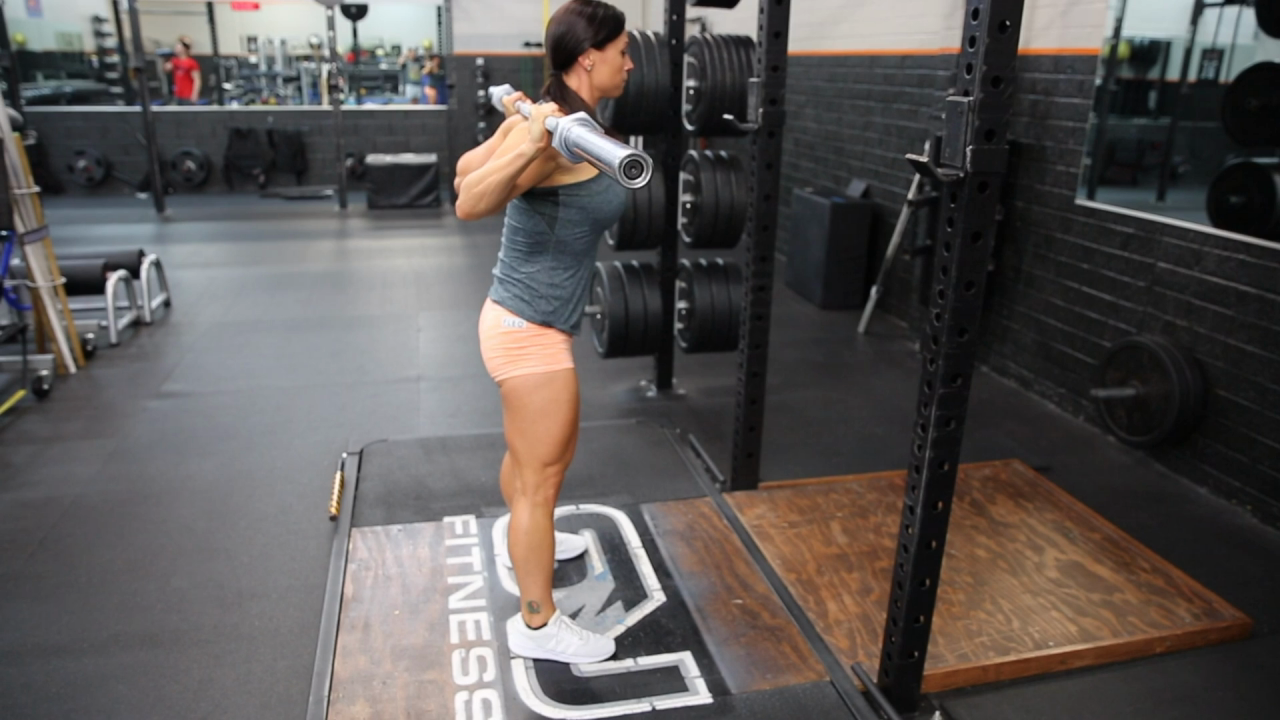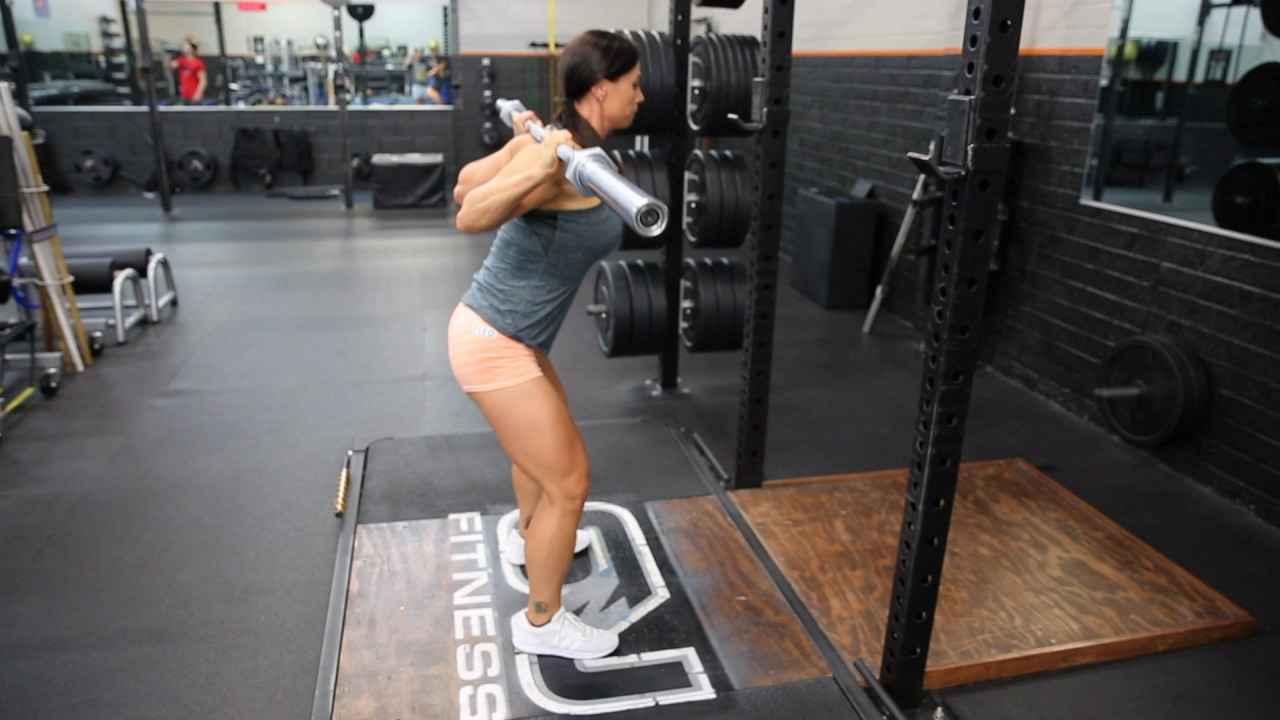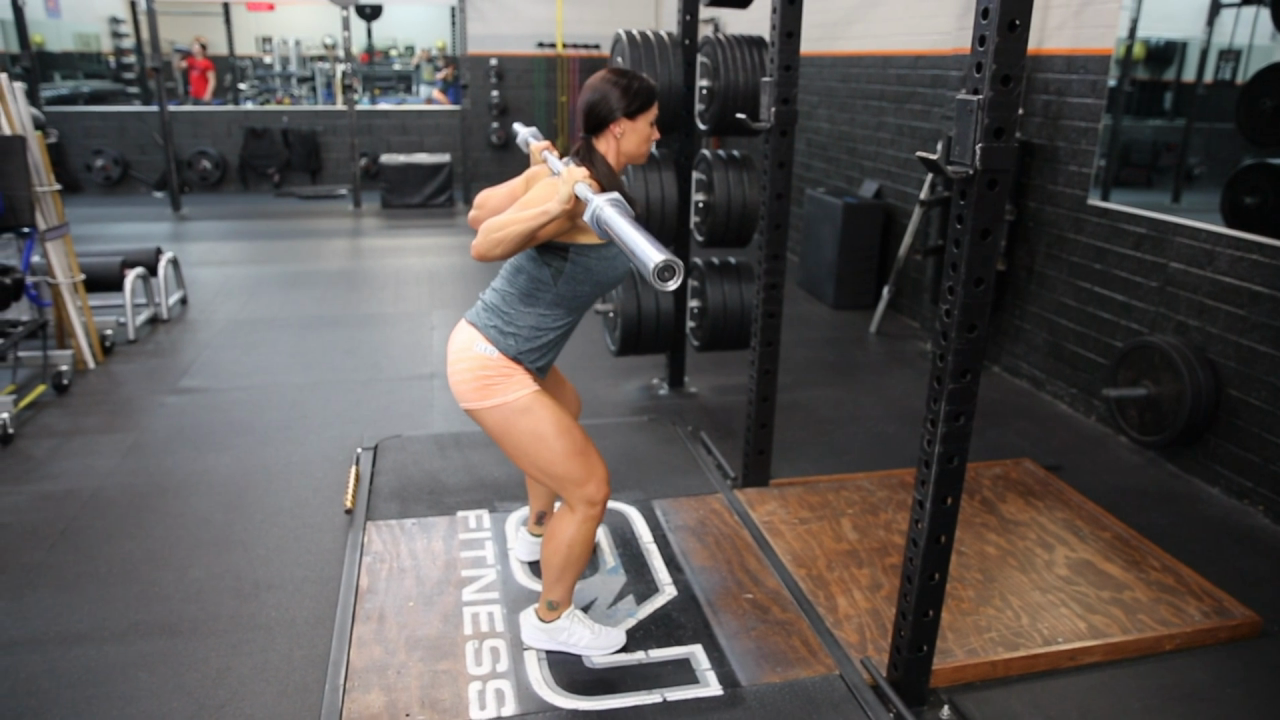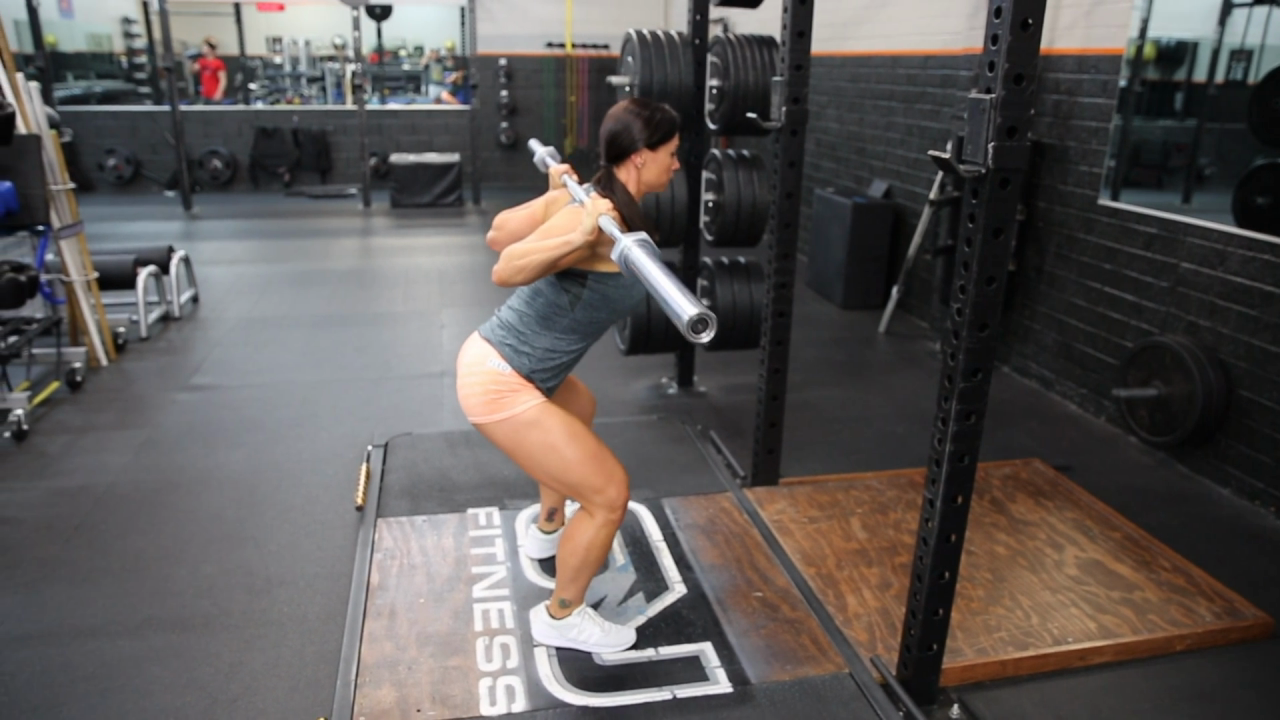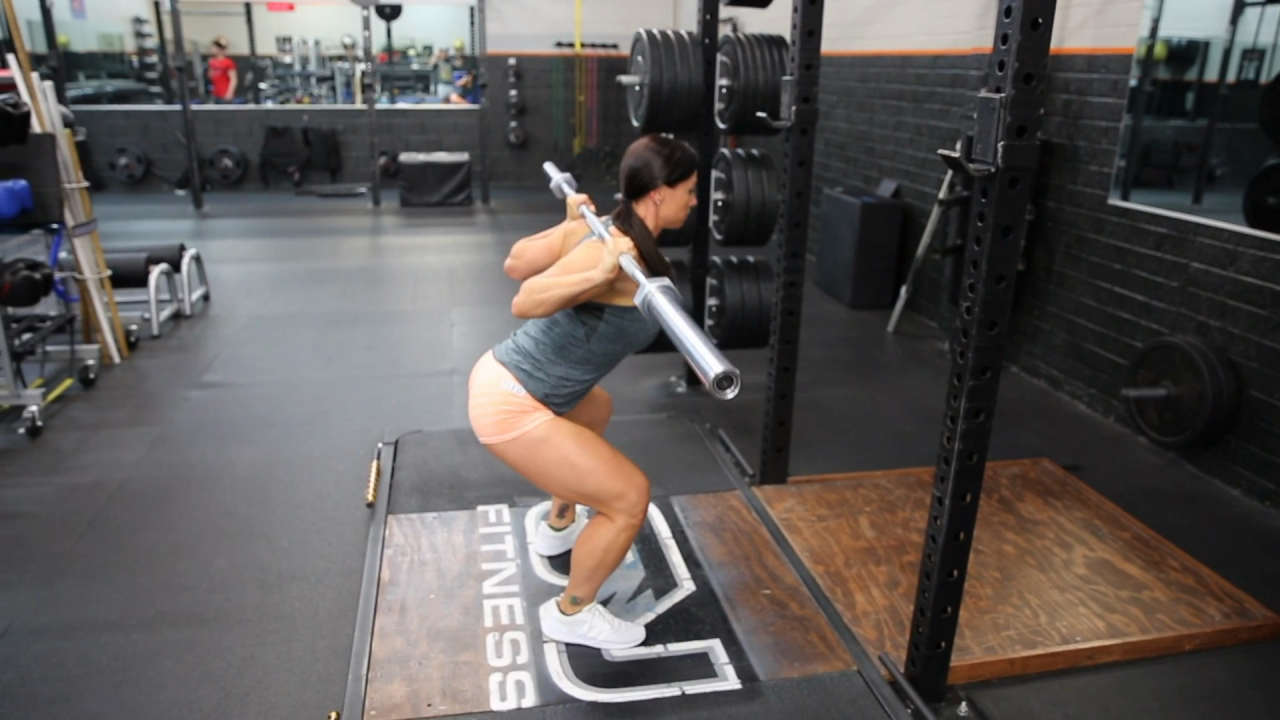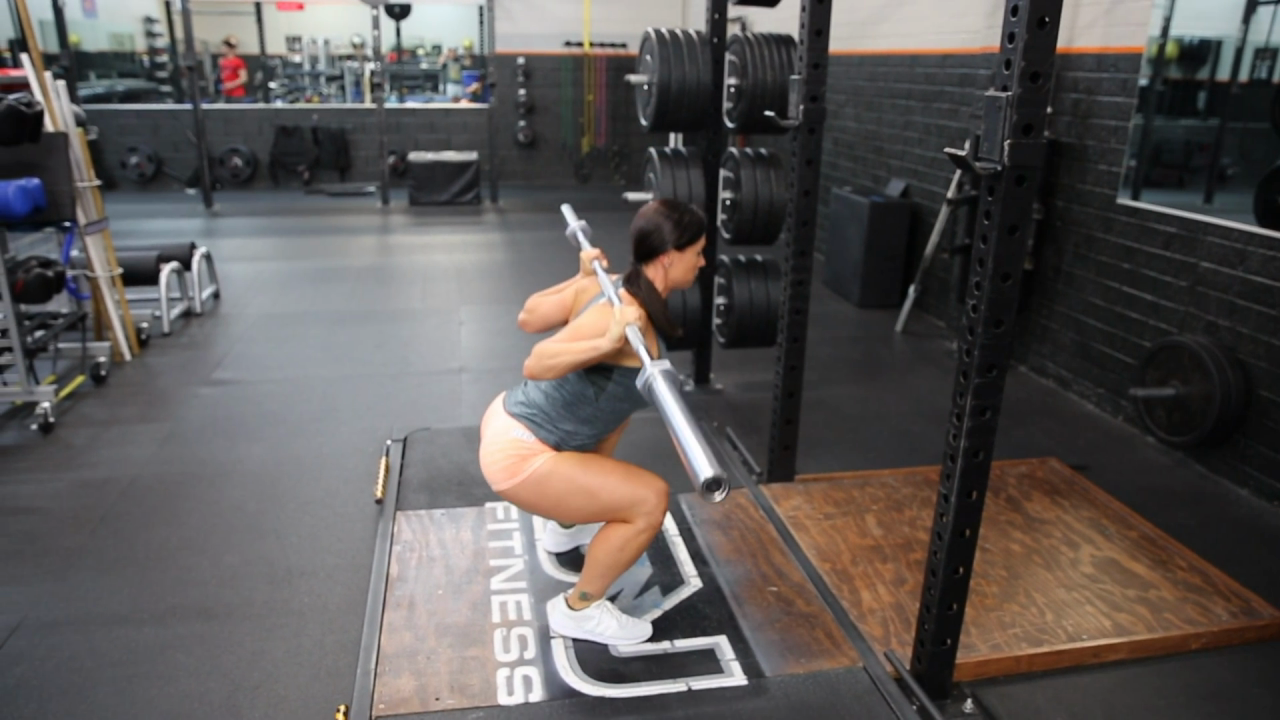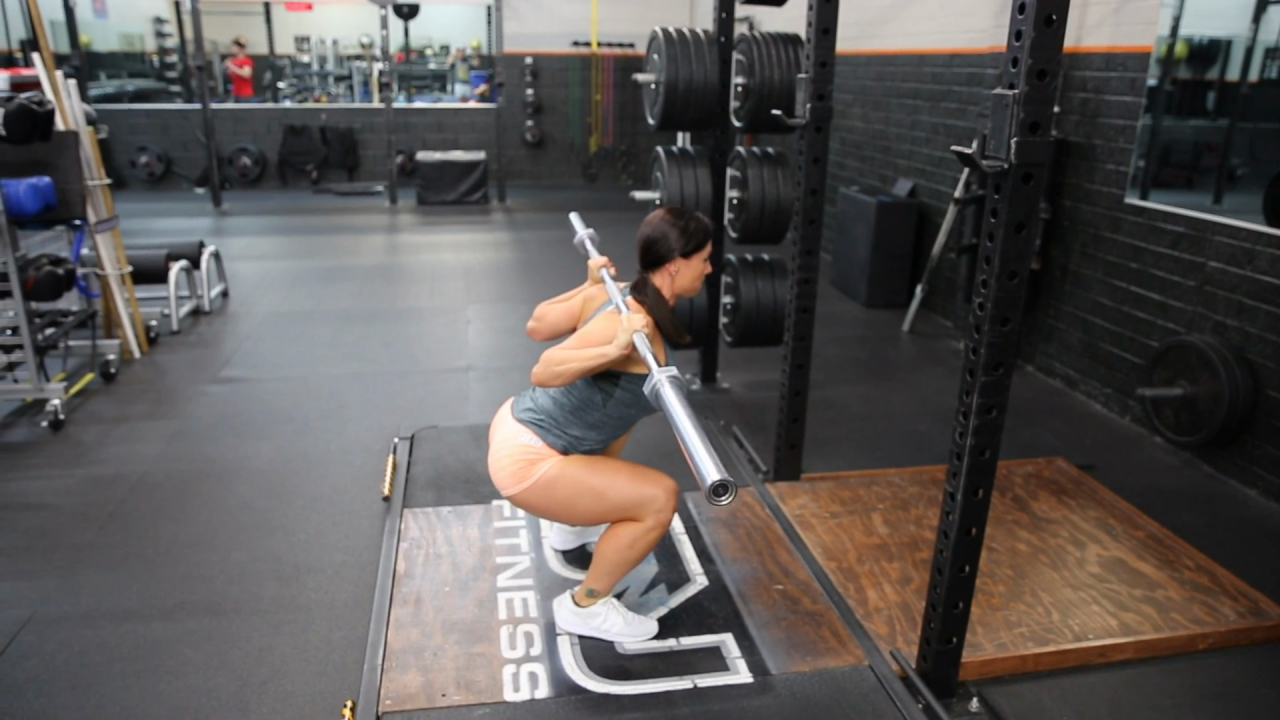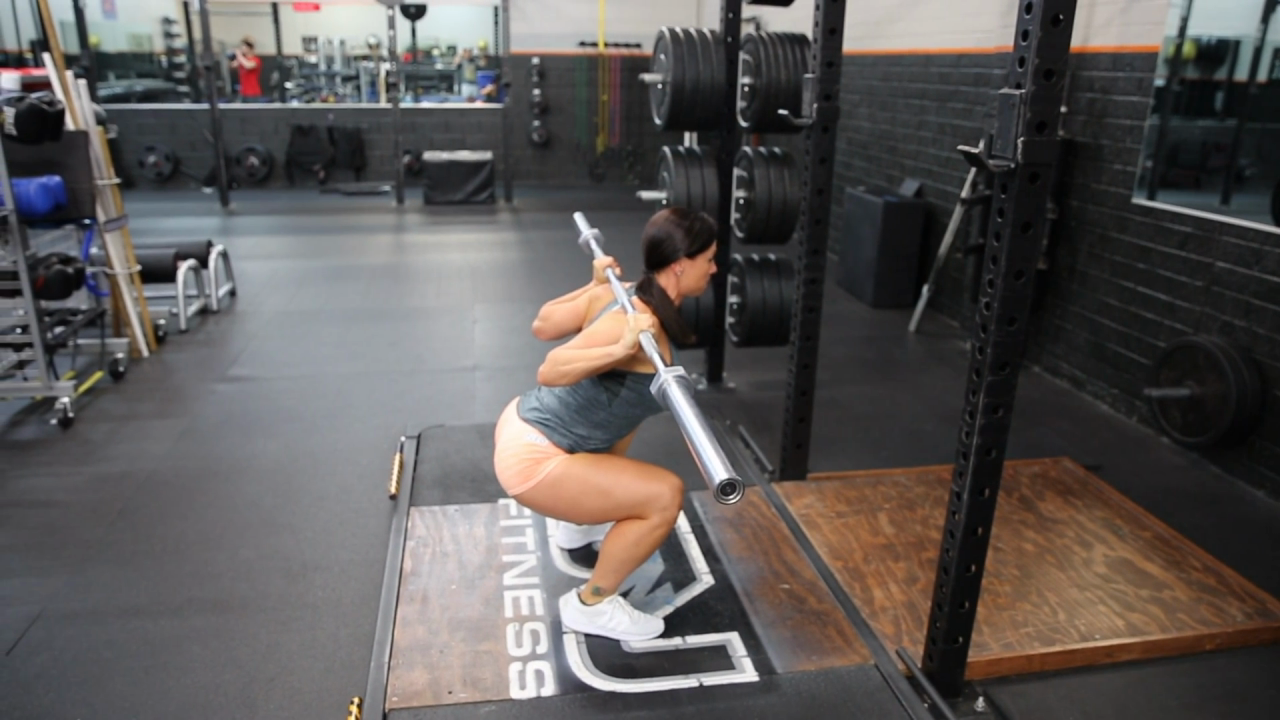
dt=0.5s
person 1, frame 1
left shoulder: (543, 118)
right shoulder: (562, 135)
left elbow: (463, 175)
right elbow: (469, 205)
left wrist: (513, 125)
right wrist: (528, 146)
left hip: (519, 317)
right hip: (532, 330)
left knee: (528, 450)
right knee: (541, 479)
left ankle: (524, 541)
right ankle: (537, 625)
person 1, frame 2
left shoulder: (549, 143)
right shoulder: (565, 160)
left elbow: (464, 188)
right elbow: (471, 217)
left wrist: (523, 144)
right wrist: (536, 170)
left hip: (497, 331)
right hip: (496, 346)
left knee: (552, 421)
right knee: (568, 484)
left ankle: (528, 535)
right ankle: (541, 622)
person 1, frame 3
left shoulder: (561, 174)
right shoulder: (581, 195)
left elbow: (478, 214)
right elbow: (484, 245)
left wrist: (537, 173)
right wrist: (553, 208)
left hip: (495, 347)
right hip: (493, 367)
left knee: (565, 413)
right knee: (589, 490)
left ankle: (537, 532)
right ankle: (551, 619)
person 1, frame 4
left shoulder: (577, 198)
right shoulder: (598, 220)
left elbow: (498, 236)
right elbow: (505, 270)
left wrist: (555, 194)
right wrist: (578, 237)
left hip: (498, 359)
right hip: (500, 383)
left knee: (581, 410)
right knee: (608, 493)
left ankle: (549, 529)
right ankle: (561, 617)
person 1, frame 5
left shoulder: (594, 230)
right shoulder: (609, 250)
left elbow: (514, 262)
right elbow: (525, 302)
left wrist: (570, 222)
right wrist: (599, 276)
left hip: (504, 378)
right hip: (510, 406)
left knee: (596, 411)
right knee: (629, 497)
left ankle: (559, 526)
right ankle: (571, 614)
person 1, frame 6
left shoulder: (605, 287)
right shoulder: (624, 314)
left elbow: (528, 316)
right elbow: (536, 364)
left wrist: (582, 276)
right wrist: (608, 343)
left hip: (513, 422)
right hip: (519, 455)
left knee: (612, 415)
right knee: (649, 500)
left ankle: (567, 525)
right ankle: (578, 609)
person 1, frame 7
left shoulder: (613, 294)
right shoulder: (631, 322)
left elbow: (537, 324)
right elbow: (544, 371)
left wrist: (590, 283)
right wrist: (616, 350)
left hip: (519, 426)
right hip: (527, 460)
left knee: (619, 413)
right knee: (659, 498)
left ankle: (573, 522)
right ankle: (585, 606)
person 1, frame 8
left shoulder: (617, 294)
right shoulder: (636, 322)
left elbow: (543, 324)
right elbow: (550, 371)
left wrist: (595, 283)
right wrist: (621, 349)
left hip: (526, 426)
right hip: (532, 459)
left knee: (624, 413)
right knee: (665, 496)
left ankle: (581, 520)
right ankle: (591, 604)
